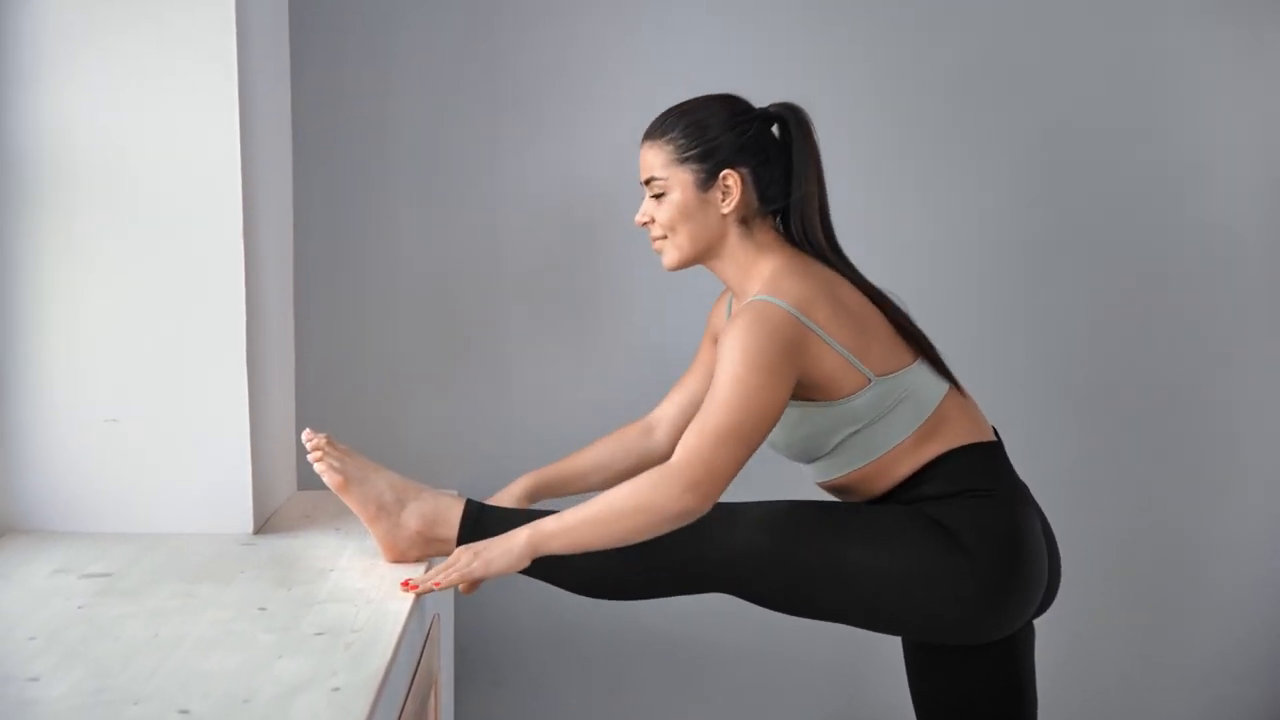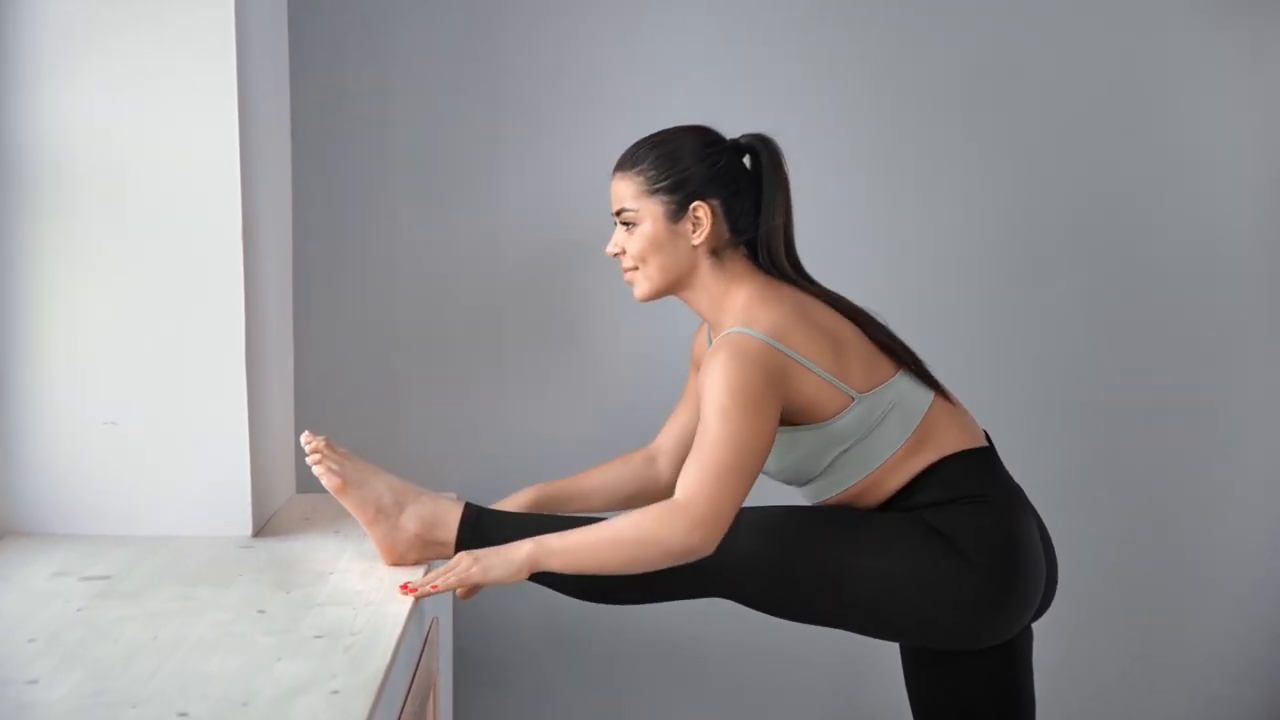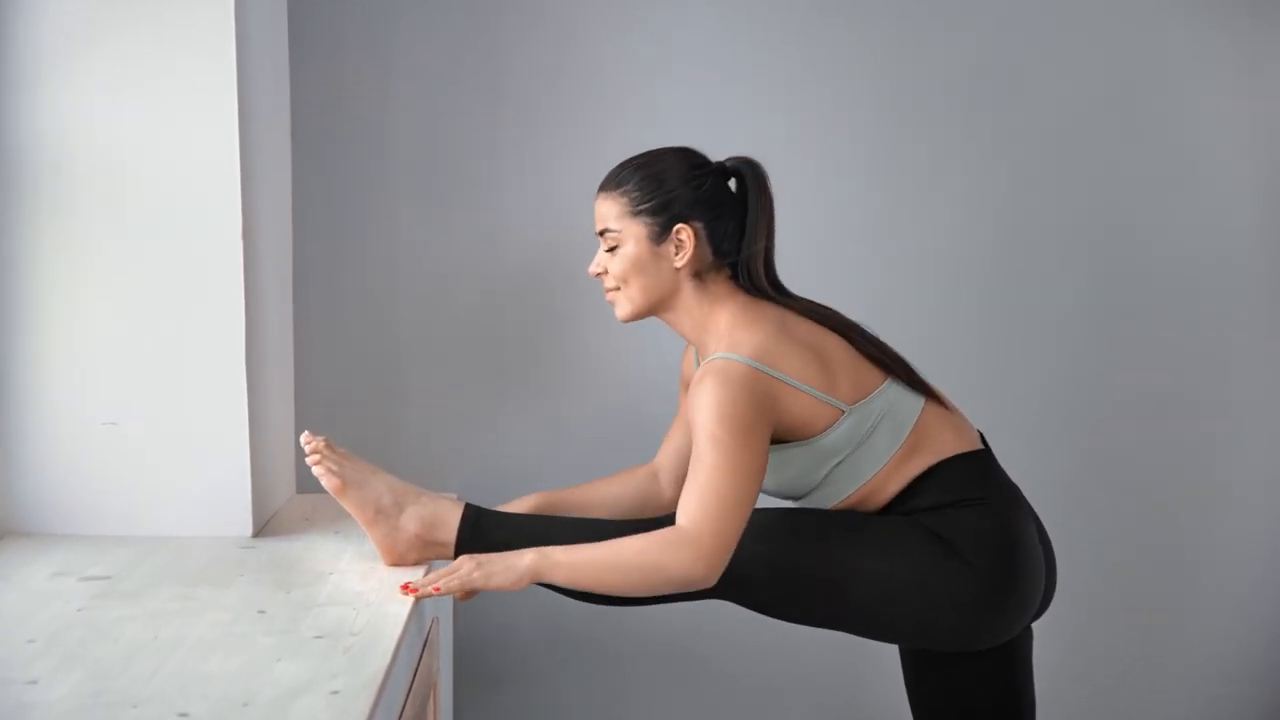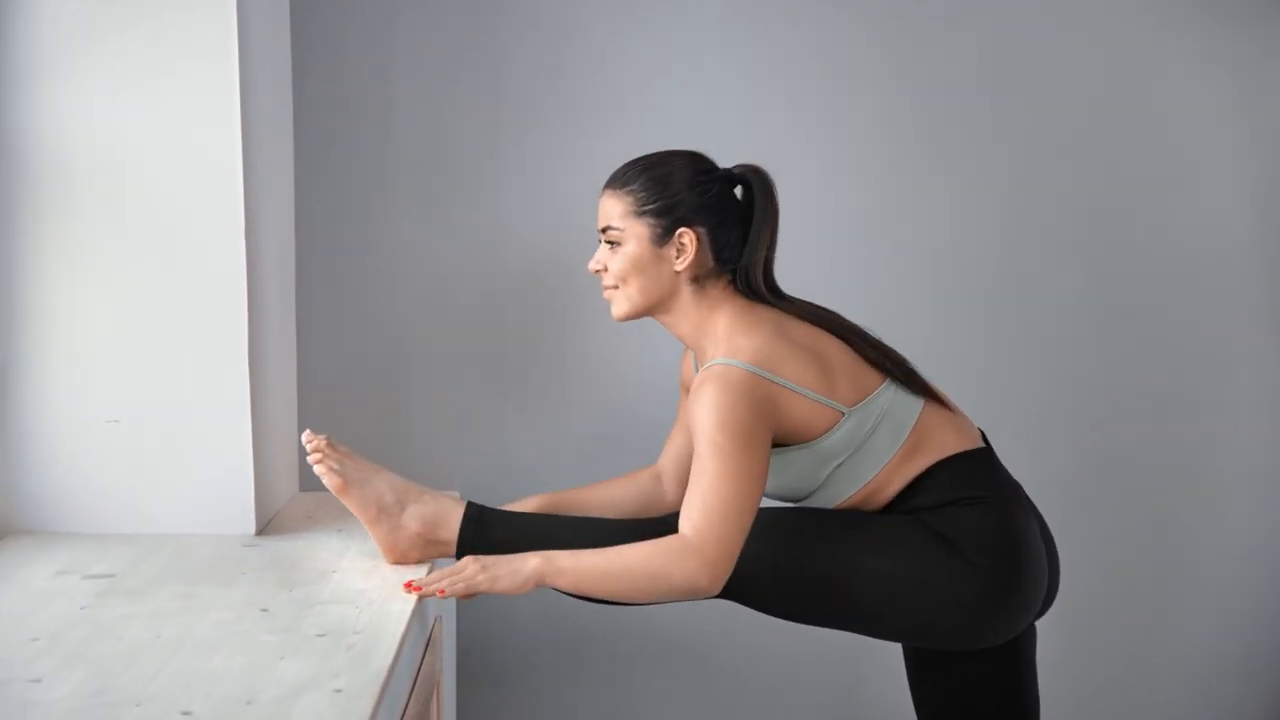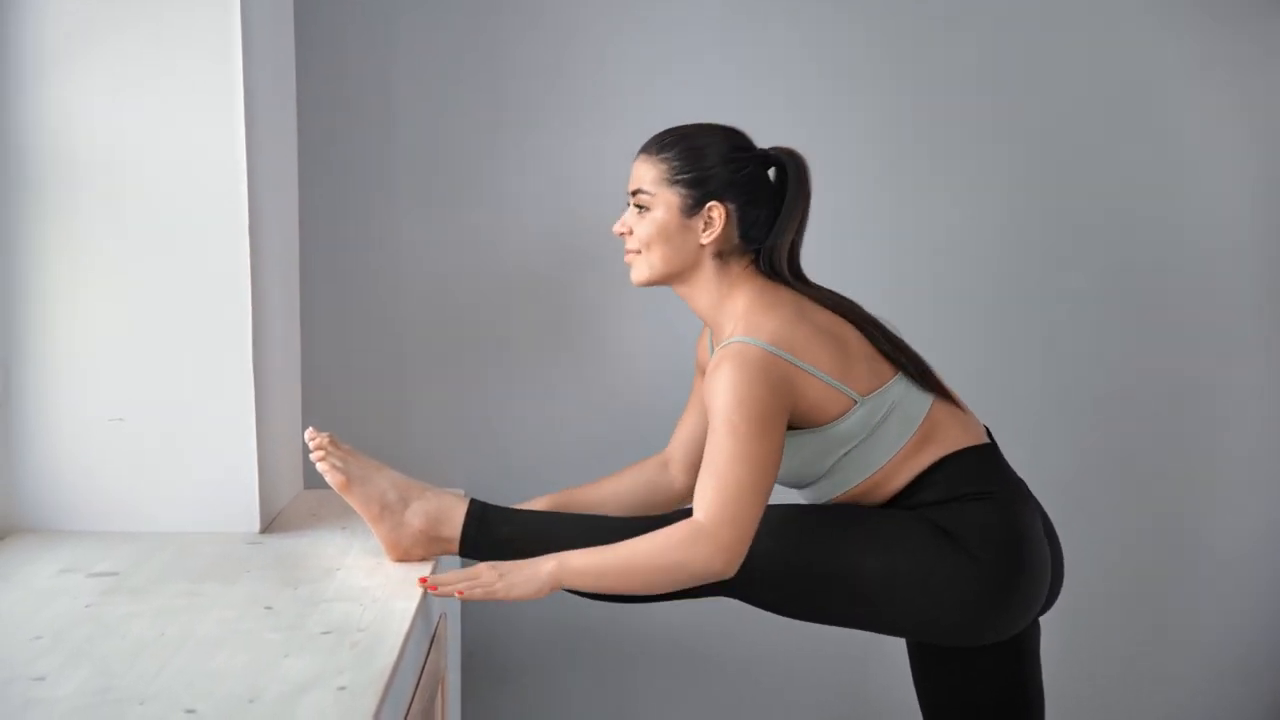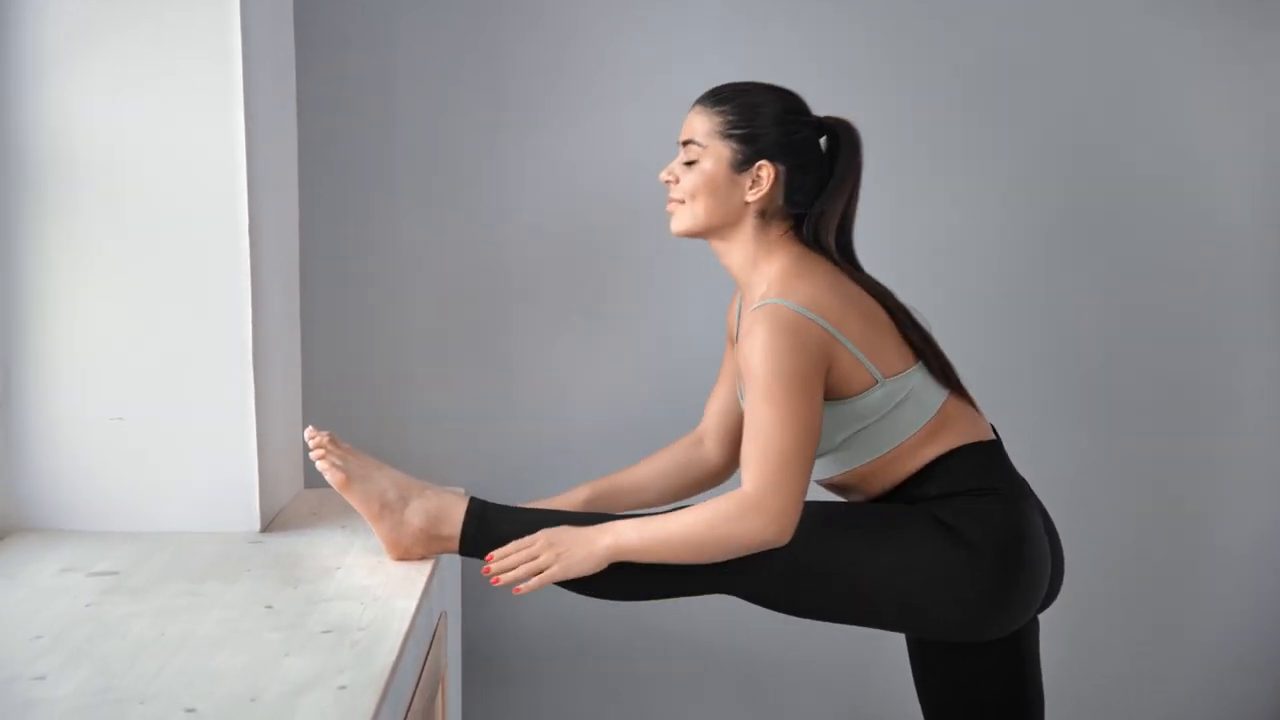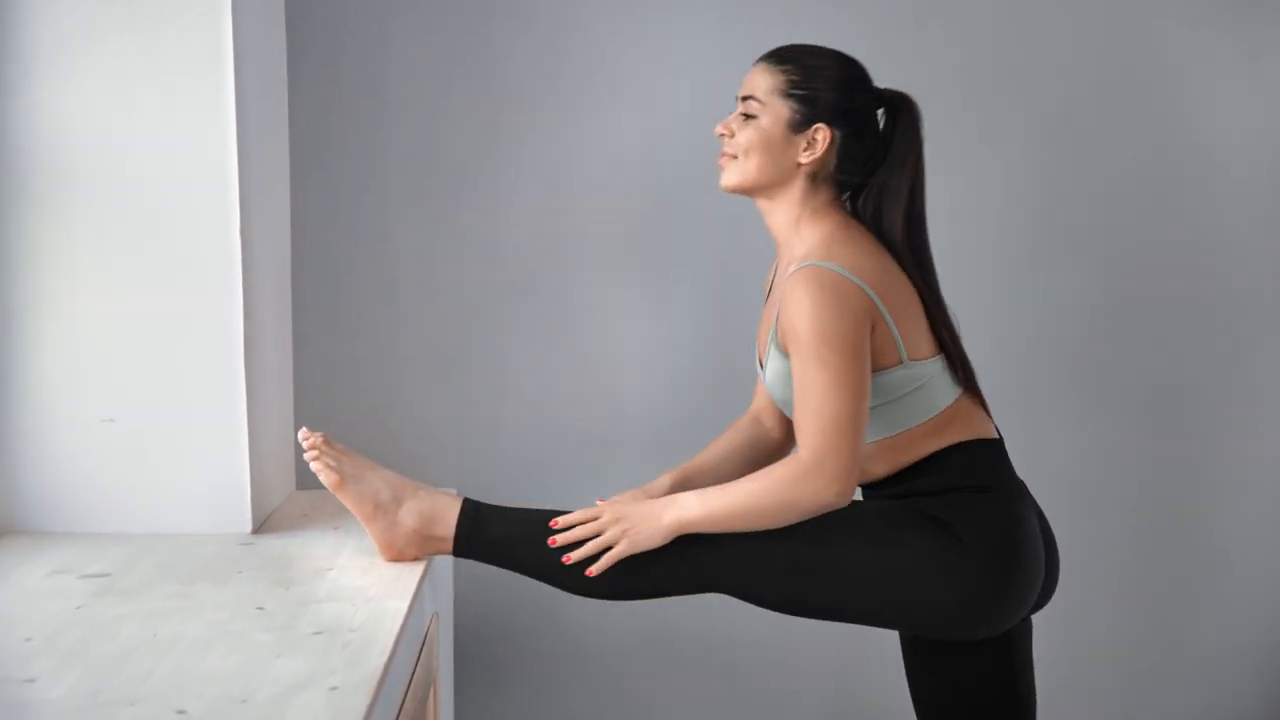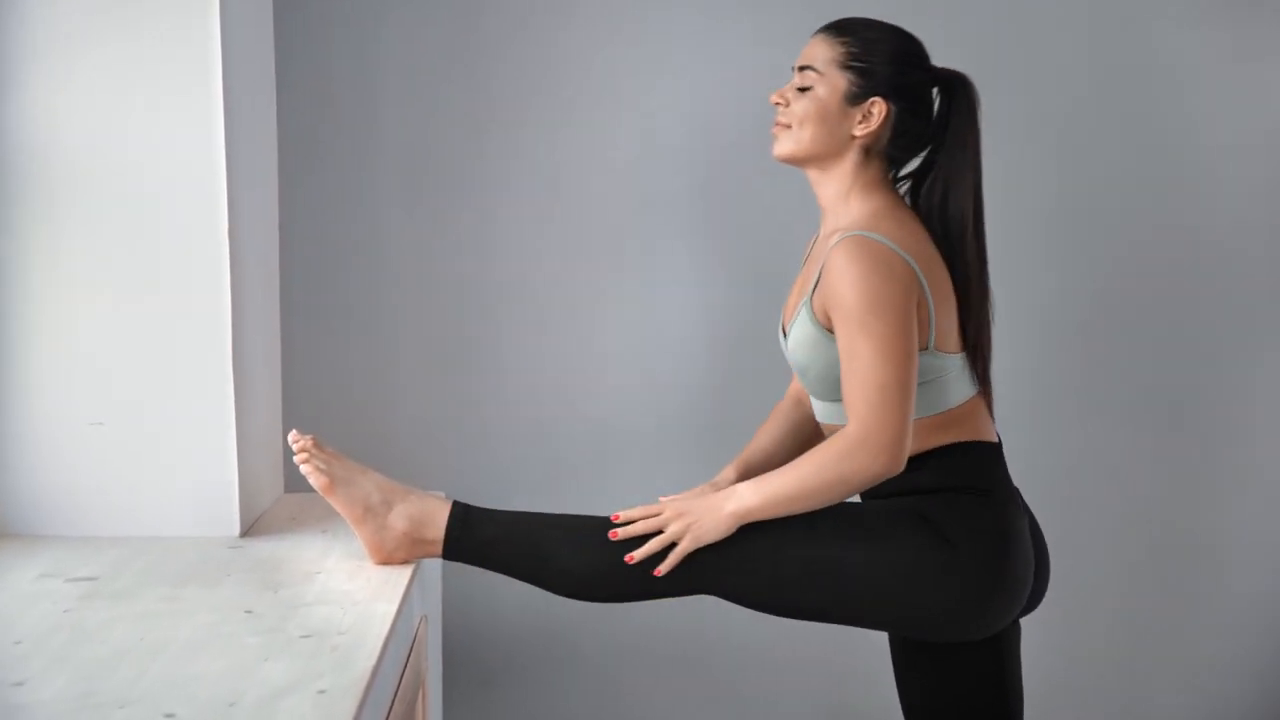
dt=0.2s
person 1, frame 1
left shoulder: (773, 314)
right shoulder: (751, 296)
left elbow: (686, 490)
right elbow: (659, 435)
left wrist: (525, 540)
right wrist: (527, 489)
left hip: (969, 546)
right hip: (978, 550)
left knee: (713, 547)
person 1, frame 2
left shoulder: (750, 345)
right shoulder: (734, 320)
left elbow: (691, 526)
right elbow: (662, 465)
left wrist: (523, 554)
right wrist: (524, 504)
left hip: (965, 553)
right hip: (975, 555)
person 1, frame 3
left shoulder: (738, 368)
right shoulder: (719, 337)
left elbow: (696, 555)
right elbow: (665, 482)
left wrist: (527, 562)
right wrist: (524, 513)
left hip: (964, 559)
right hip: (981, 557)
left knee: (721, 550)
person 1, frame 4
left shoulder: (736, 374)
right shoulder: (717, 341)
left elbow: (700, 565)
right elbow: (668, 484)
left wrist: (531, 566)
right wrist: (528, 513)
left hip: (968, 557)
right hip: (982, 557)
left knee: (710, 550)
person 1, frame 5
left shoulder: (752, 352)
right shoulder: (732, 323)
left elbow: (712, 548)
right elbow: (677, 474)
left wrist: (546, 568)
right wrist: (539, 511)
left hip: (970, 552)
right hip: (985, 551)
left knee: (712, 548)
left ankle: (447, 524)
person 1, frame 6
left shoulder: (783, 315)
right shoulder: (762, 291)
left elbow: (764, 515)
right elbow: (712, 449)
left wrist: (602, 542)
right wrist: (578, 502)
left hip: (970, 548)
right hip: (979, 547)
left knee: (724, 551)
left ankle: (448, 521)
person 1, frame 7
left shoulder: (823, 281)
right shoulder: (803, 259)
left elbow: (825, 476)
right elbow: (775, 422)
left wrist: (671, 516)
right wrist: (665, 488)
left hip: (963, 543)
right hip: (970, 544)
left knee: (708, 553)
left ankle: (441, 523)
person 1, frame 8
left shoulder: (865, 252)
right shoulder: (847, 232)
left elbow: (876, 447)
right elbow: (818, 396)
left wrist: (729, 508)
right wrist: (727, 482)
left hip: (953, 541)
right hip: (964, 544)
left knee: (691, 551)
left ankle: (430, 524)
